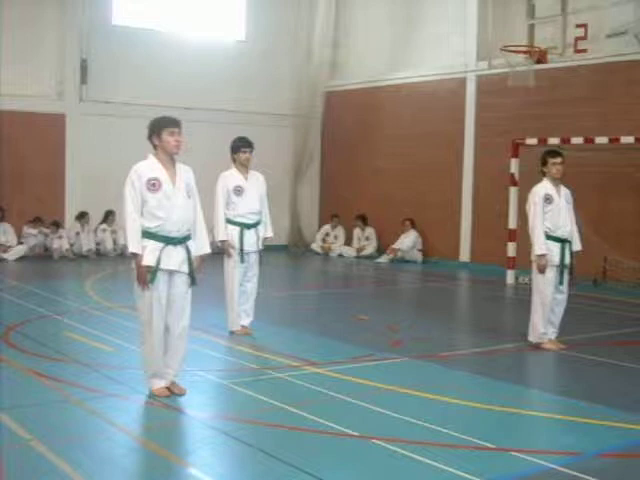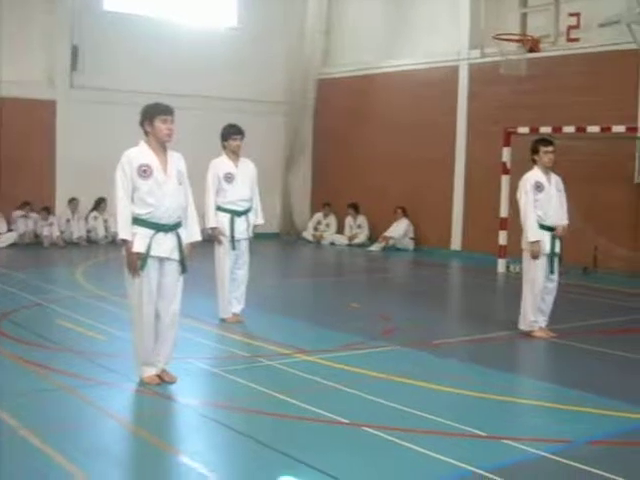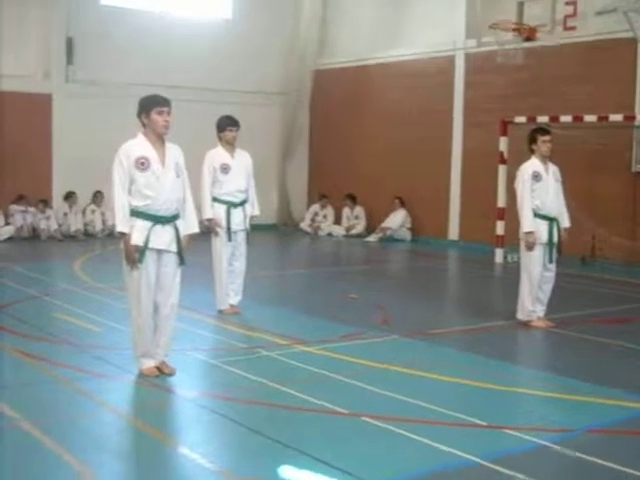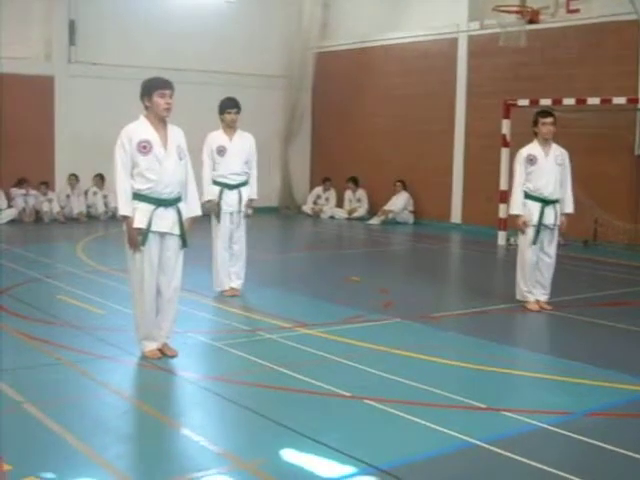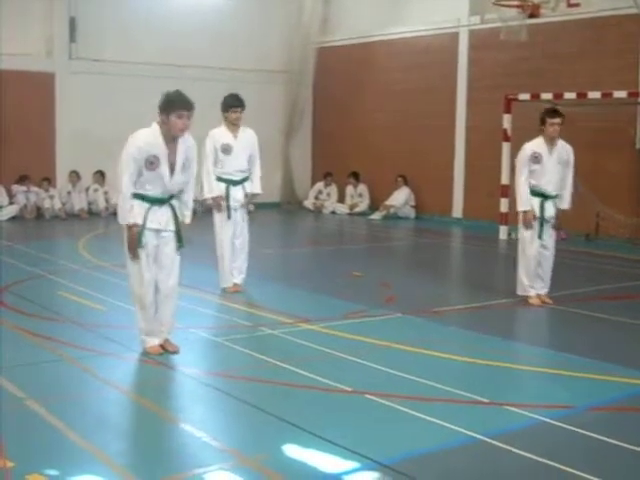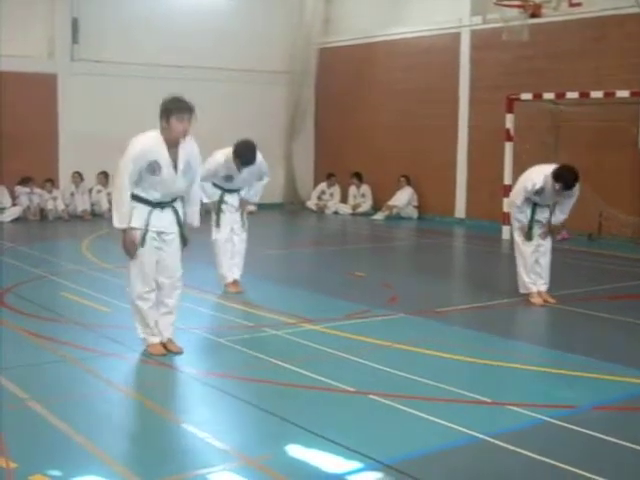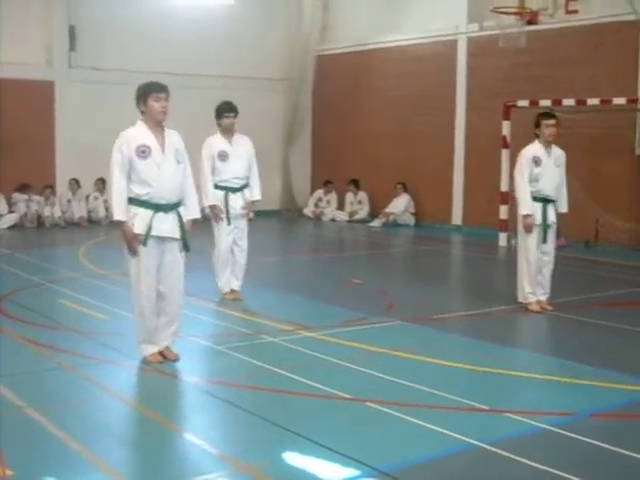
dt=0.7s
person 1, frame 1
left shoulder: (186, 173)
right shoulder: (141, 171)
left elbow: (196, 213)
right elbow: (132, 215)
left wrist: (198, 253)
right wrist: (139, 257)
left hip: (182, 253)
right hip: (154, 253)
left knee: (179, 319)
right knee: (154, 319)
left ankle: (170, 375)
right ankle: (156, 378)
person 1, frame 2
left shoulder: (178, 160)
right shoulder: (132, 158)
left elbow: (187, 201)
right elbow: (123, 201)
left wrist: (189, 241)
right wrist: (129, 244)
left hip: (173, 240)
right hip: (144, 240)
left knee: (170, 307)
right knee: (145, 306)
left ankle: (161, 363)
right ankle: (147, 366)
person 1, frame 3
left shoulder: (175, 152)
right shoulder: (129, 150)
left elbow: (184, 192)
right elbow: (120, 194)
left wrist: (187, 232)
right wrist: (126, 237)
left hip: (170, 232)
right hip: (142, 232)
left knee: (168, 298)
right knee: (143, 298)
left ankle: (160, 355)
right ankle: (146, 358)
person 1, frame 4
left shoulder: (178, 134)
right shoulder: (131, 133)
left elbow: (187, 175)
right elbow: (123, 178)
left wrist: (189, 215)
right wrist: (129, 220)
left hip: (173, 215)
right hip: (144, 215)
left knee: (171, 282)
right knee: (145, 282)
left ankle: (162, 337)
right ankle: (148, 341)
person 1, frame 5
left shoulder: (188, 144)
right shoulder: (140, 142)
left elbow: (188, 185)
right elbow: (126, 185)
left wrist: (183, 220)
right wrist: (130, 227)
left hip: (168, 213)
right hip: (142, 214)
left knee: (169, 279)
right knee: (144, 280)
left ankle: (163, 334)
right ankle: (150, 337)
person 1, frame 6
left shoulder: (191, 148)
right shoulder: (142, 146)
left elbow: (193, 188)
right elbow: (122, 187)
left wrist: (190, 223)
right wrist: (125, 230)
left hip: (170, 215)
right hip: (142, 216)
left knee: (171, 279)
right knee: (143, 281)
left ankle: (165, 333)
right ankle: (152, 337)
person 1, frame 7
left shoulder: (175, 138)
right shoulder: (128, 138)
left elbow: (186, 179)
right elbow: (119, 182)
left wrist: (189, 218)
right wrist: (124, 224)
left hip: (173, 220)
right hip: (144, 221)
left knee: (173, 287)
right knee: (146, 288)
left ankle: (165, 341)
right ankle: (149, 345)
person 2, frame 1
left shoulder: (259, 178)
right shoulder: (225, 178)
left elbow: (264, 207)
right elbow: (219, 209)
left wrist: (266, 233)
right wrist: (223, 238)
left hip: (253, 234)
right hip: (235, 234)
left knee: (251, 280)
right knee: (235, 280)
left ankle: (246, 321)
right ankle: (235, 324)
person 2, frame 2
left shoulder: (249, 166)
right shoulder: (216, 165)
left elbow: (254, 194)
right elbow: (210, 196)
left wrist: (256, 220)
right wrist: (213, 225)
left hip: (244, 221)
right hip: (225, 221)
left knee: (241, 267)
right knee: (225, 267)
left ankle: (236, 309)
right ankle: (226, 311)
person 2, frame 3
left shoulder: (245, 157)
right shoulder: (212, 156)
left elbow: (250, 186)
right elbow: (206, 187)
left wrist: (252, 212)
right wrist: (209, 217)
left hip: (240, 212)
right hip: (221, 211)
left knee: (239, 259)
right knee: (222, 259)
left ankle: (234, 300)
right ankle: (224, 303)
person 2, frame 4
left shoulder: (248, 139)
right shoulder: (212, 138)
left elbow: (253, 170)
right elbow: (207, 170)
left wrist: (251, 197)
right wrist: (209, 198)
left hip: (240, 194)
right hip: (220, 194)
left knee: (238, 242)
right knee: (221, 242)
left ankle: (236, 283)
right ankle: (224, 284)
person 2, frame 5
left shoulder: (250, 135)
right shoulder: (215, 135)
left elbow: (255, 164)
right elbow: (208, 166)
left wrist: (253, 192)
right wrist: (213, 194)
left hip: (243, 190)
right hip: (223, 190)
left knee: (241, 237)
right knee: (225, 237)
left ankle: (238, 279)
right ankle: (227, 281)
person 2, frame 6
left shoulder: (258, 159)
right shoulder: (219, 159)
left elbow: (263, 178)
right elbow: (202, 178)
left wrist: (249, 199)
right wrist: (214, 200)
left hip: (240, 197)
right hip: (220, 197)
left knee: (239, 235)
right knee: (222, 236)
left ankle: (235, 277)
right ankle: (228, 279)
person 2, frame 7
left shoulder: (246, 142)
right shoulder: (211, 143)
left elbow: (253, 171)
right elbow: (206, 175)
left wrist: (253, 199)
right wrist: (211, 203)
left hip: (242, 198)
right hip: (221, 198)
left knee: (241, 245)
right knee: (224, 245)
left ankle: (235, 286)
right ankle: (226, 287)
person 3, frame 1
left shoulder: (566, 193)
right shoulder: (539, 191)
left elbow: (571, 222)
right elbow: (536, 224)
left wrist: (575, 249)
right wrist: (540, 253)
left hip: (563, 249)
right hip: (547, 249)
left knee: (560, 294)
right knee: (544, 294)
left ankle: (551, 335)
right ankle: (540, 336)
person 3, frame 2
left shoulder: (557, 181)
right shoulder: (529, 179)
left elbow: (562, 208)
right elbow: (527, 212)
left wrist: (563, 225)
right wrist: (534, 240)
left hip: (553, 238)
right hip: (537, 237)
left knee: (550, 283)
right knee: (535, 282)
left ankle: (541, 323)
right ankle: (531, 324)
person 3, frame 3
left shoulder: (554, 170)
right shoulder: (526, 169)
left elbow: (559, 199)
right elbow: (524, 202)
left wrist: (564, 225)
right wrist: (528, 231)
left hip: (551, 227)
right hip: (535, 226)
left knee: (548, 272)
right knee: (532, 272)
left ankle: (539, 312)
right ankle: (529, 314)
person 3, frame 4
left shoulder: (562, 154)
right shoulder: (525, 153)
left elbow: (566, 184)
right elbow: (518, 184)
left wrist: (564, 213)
right wrist: (518, 213)
left hip: (552, 210)
right hip: (531, 208)
left knee: (548, 256)
right knee: (528, 254)
left ankle: (541, 296)
right ankle: (528, 296)
person 3, frame 5
left shoulder: (567, 150)
right shoulder: (529, 148)
left elbow: (567, 180)
right elbow: (521, 180)
left wrist: (562, 207)
right wrist: (525, 209)
left hip: (551, 204)
right hip: (532, 203)
left knee: (547, 249)
right knee: (530, 248)
left ankle: (541, 290)
right ankle: (530, 290)
person 3, frame 6
left shoulder: (572, 186)
right shoulder: (533, 179)
left elbow: (566, 205)
right elbow: (515, 201)
left wrist: (554, 223)
right wrist: (523, 226)
left hip: (544, 209)
right hip: (524, 207)
left knee: (544, 247)
right knee: (526, 248)
left ankle: (541, 288)
right ankle: (532, 289)
person 3, frame 7
left shoulder: (560, 154)
right shoulder: (528, 153)
left elbow: (561, 184)
right elbow: (521, 184)
left wrist: (561, 211)
right wrist: (526, 214)
left hip: (550, 210)
right hip: (532, 209)
left knee: (547, 256)
right knee: (531, 255)
left ankle: (541, 297)
right ankle: (529, 298)
